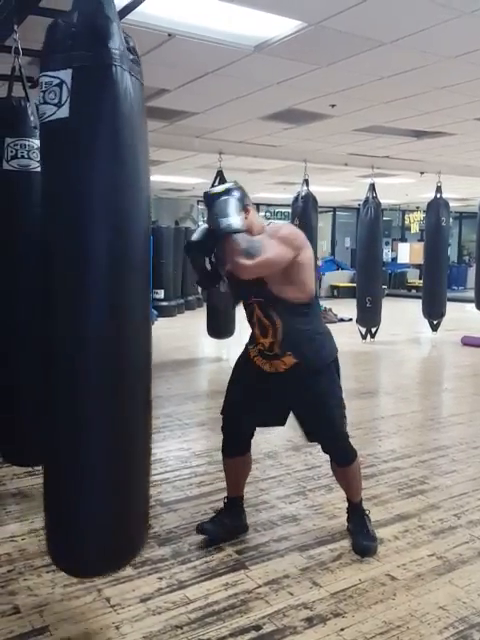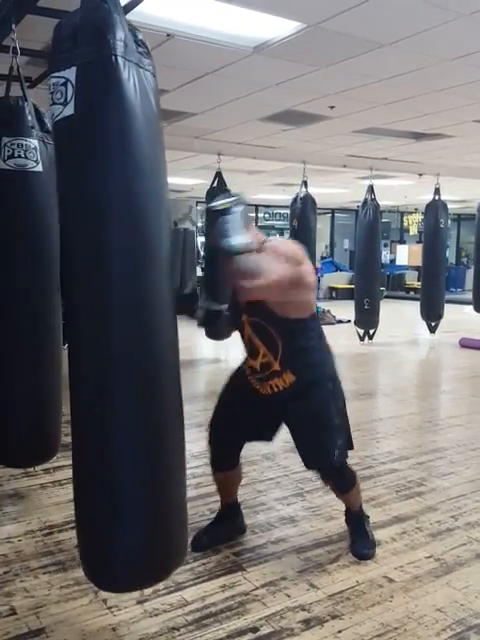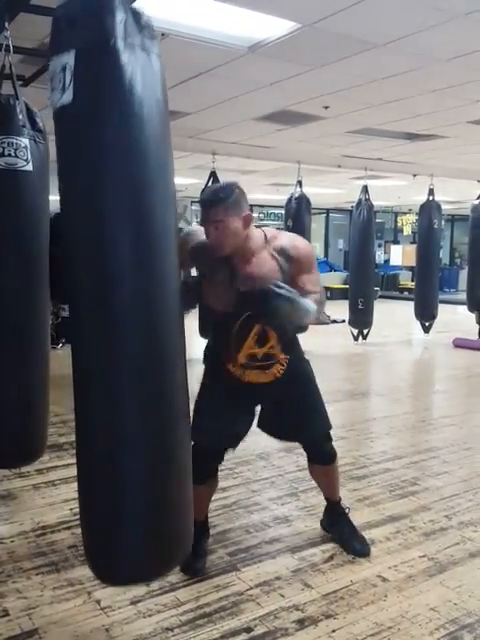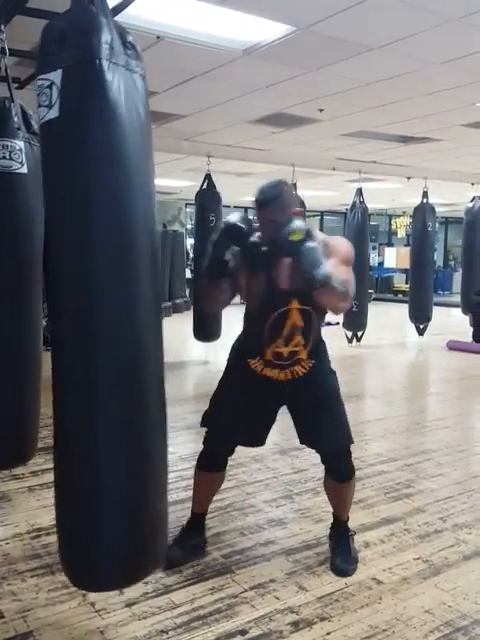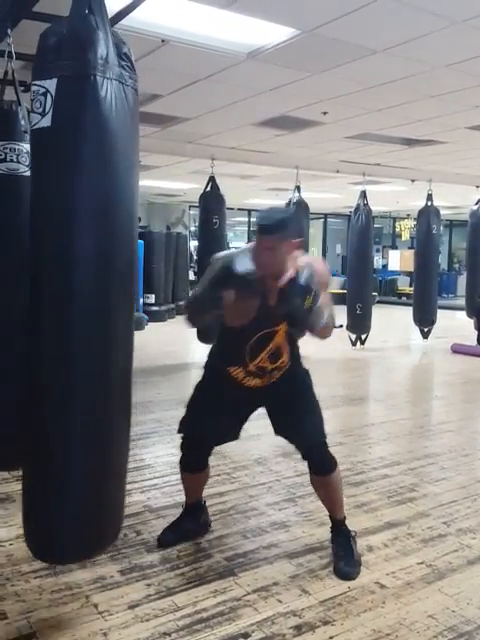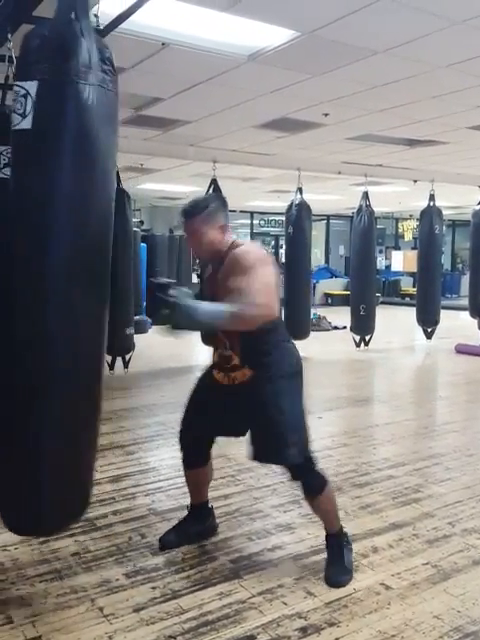
dt=0.4s
person 1, frame 1
left shoulder: (285, 235)
right shoulder: (240, 244)
left elbow: (246, 264)
left wrist: (227, 216)
right wrist: (205, 257)
left hip: (310, 360)
right hip: (259, 356)
left knee: (335, 442)
right knee: (234, 432)
left ankle: (357, 514)
right ankle: (233, 513)
person 1, frame 2
left shoulder: (284, 253)
right shoulder: (243, 261)
left elbow: (250, 286)
left wrist: (231, 232)
left hip: (308, 379)
right hip: (257, 375)
left knee: (330, 464)
right knee: (221, 442)
left ankle: (357, 520)
right ankle: (229, 517)
person 1, frame 3
left shoulder: (292, 250)
right shoulder: (202, 248)
left elbow: (316, 305)
left wrist: (294, 305)
left hip: (284, 364)
right hip: (227, 372)
left knee: (318, 443)
right knee: (206, 452)
left ankle: (335, 516)
right ankle: (198, 533)
person 1, frame 4
left shoulder: (333, 247)
right shoulder: (248, 250)
left elbow: (340, 302)
right elbow: (211, 303)
left wrist: (306, 251)
right wrist: (221, 249)
left hip: (309, 368)
right hip: (252, 367)
left knee: (338, 455)
right knee: (215, 447)
left ankle: (341, 533)
right ankle: (194, 529)
person 1, frame 5
left shoulder: (312, 270)
right shoulder: (231, 264)
left elbow: (323, 331)
right elbow: (194, 317)
left wrist: (309, 303)
right wrist: (219, 284)
left hip: (284, 372)
right hip: (229, 371)
left knee: (318, 453)
right knee: (193, 445)
left ankle: (341, 534)
right ankle: (194, 515)
person 1, frame 6
left shoulder: (248, 256)
right shoulder: (216, 263)
left elbow: (258, 310)
left wrist: (195, 312)
right wrist: (185, 306)
left hip: (271, 372)
right hip: (229, 370)
left knee: (298, 464)
right knee: (193, 439)
left ankle: (338, 541)
right ankle: (200, 517)
